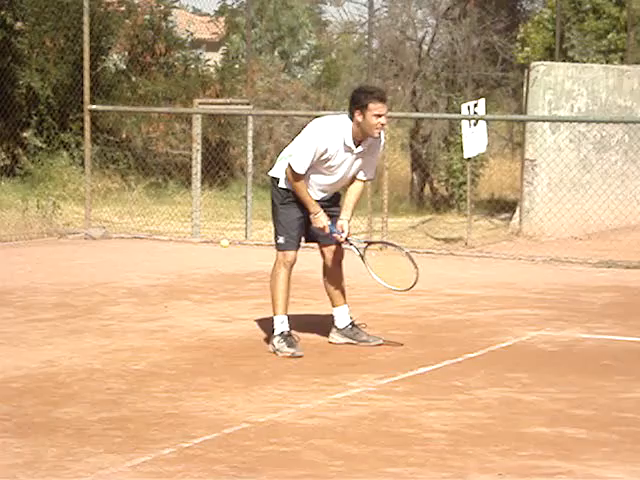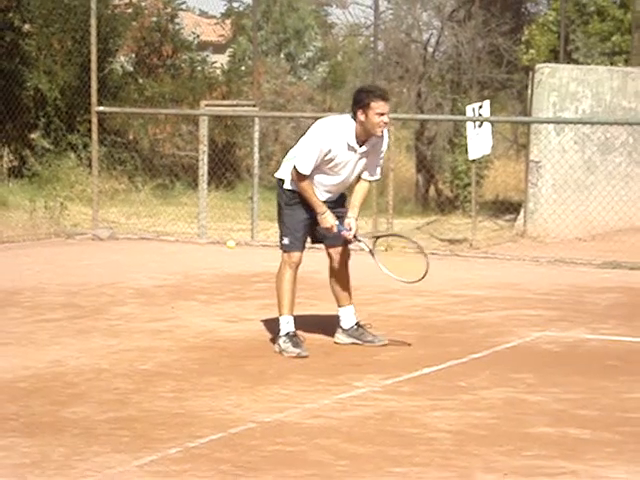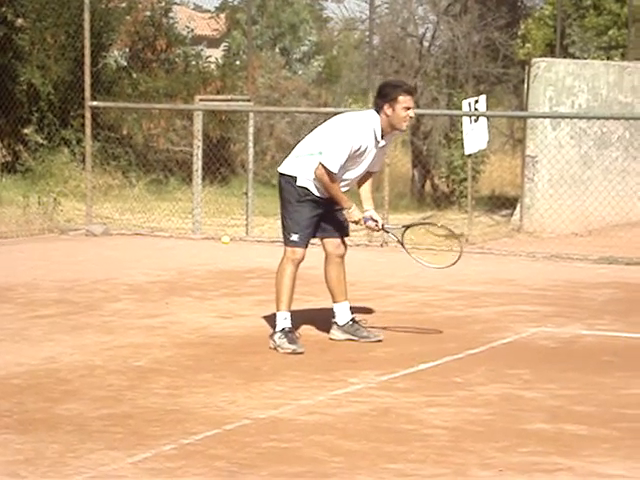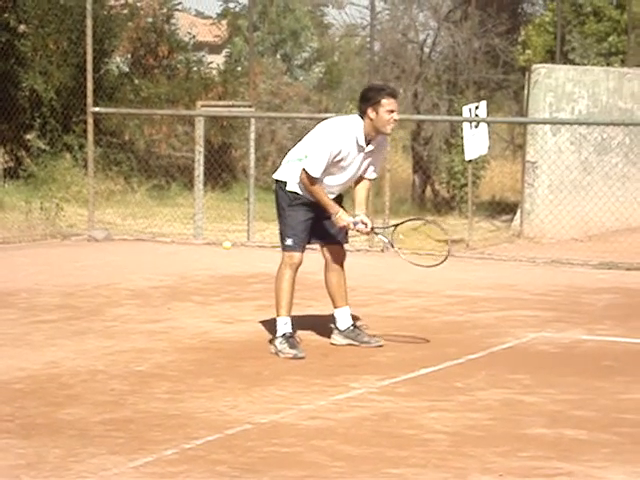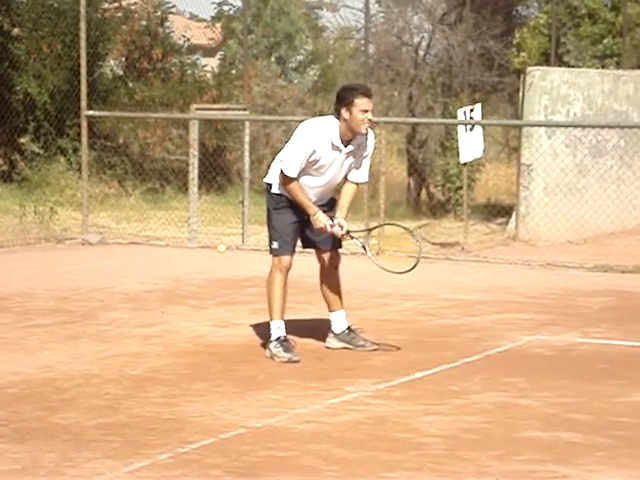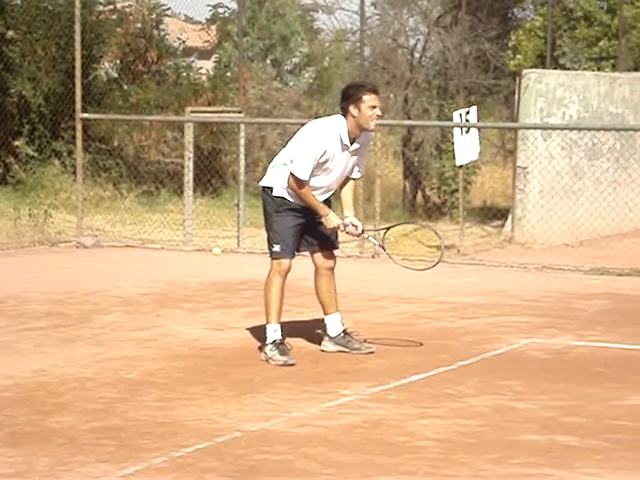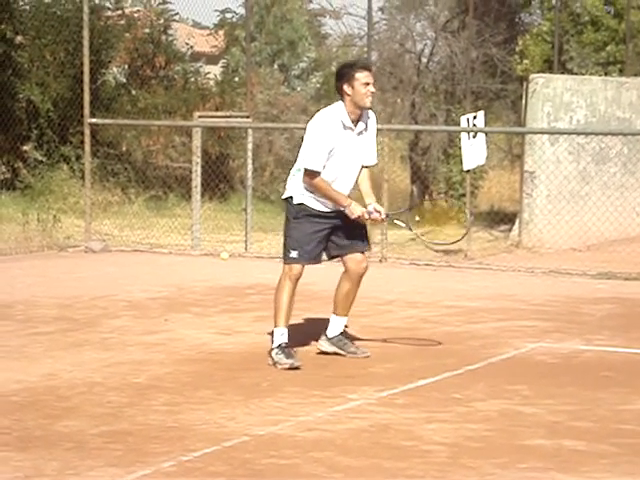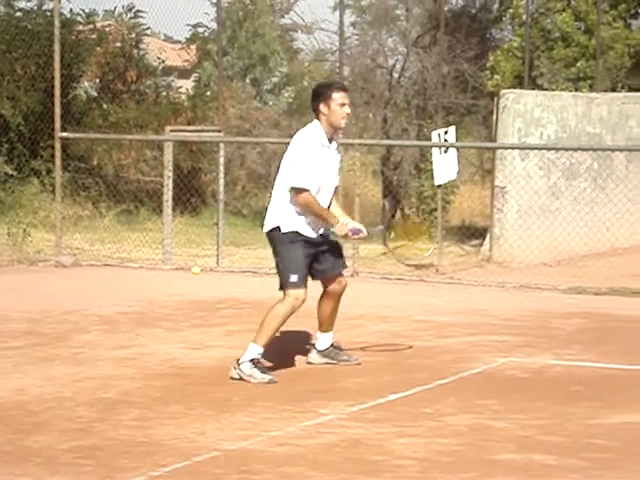
dt=0.5s
person 1, frame 1
left shoulder: (377, 139)
right shoulder: (324, 132)
left elbow: (359, 178)
right elbow: (294, 176)
left wrist: (345, 217)
right wrist: (315, 212)
left hip: (327, 193)
right hip: (290, 187)
left knee: (334, 254)
right knee: (287, 256)
left ankle: (342, 325)
right ankle: (280, 332)
person 1, frame 2
left shoulder: (381, 139)
right shoulder: (327, 132)
left elbow: (365, 178)
right elbow: (299, 176)
left wrist: (352, 216)
right wrist: (321, 212)
left hip: (332, 194)
right hip: (296, 189)
left knee: (340, 255)
right knee: (292, 257)
left ankle: (348, 326)
right ankle: (286, 333)
person 1, frame 3
left shoulder: (385, 133)
right shoulder: (355, 129)
left elbow: (366, 171)
right elbow: (322, 172)
left wrist: (368, 207)
right wrist: (348, 207)
left hip: (328, 188)
right hip: (300, 181)
left knee: (337, 250)
right knee: (294, 252)
left ankle: (343, 321)
right ankle: (282, 329)
person 1, frame 4
left shoulder: (381, 140)
right shoulder: (336, 133)
left elbow: (364, 176)
right elbow: (307, 178)
left wrist: (360, 212)
right wrist: (336, 212)
left hip: (328, 193)
right hip: (295, 188)
left knee: (336, 256)
right knee: (292, 257)
left ankle: (344, 327)
right ankle: (283, 334)
person 1, frame 5
left shoulder: (366, 140)
right shoulder: (312, 133)
left elbow: (352, 180)
right elbow: (286, 179)
left wrist: (340, 216)
right wrist: (314, 213)
left hip: (321, 197)
right hip: (284, 193)
left knee: (331, 260)
right knee: (282, 261)
left ankle: (339, 330)
right ankle: (277, 338)
person 1, frame 6
left shoulder: (364, 137)
right shoulder: (320, 134)
left elbow: (349, 177)
right elbow: (296, 183)
left wrist: (348, 214)
right wrist: (326, 214)
left hip: (317, 198)
right hip: (282, 194)
left knee: (326, 262)
right knee: (281, 264)
left ankle: (334, 333)
right ankle: (272, 341)
person 1, frame 7
left shoulder: (369, 121)
right shoulder: (323, 123)
left elbow: (364, 166)
right elbow: (311, 176)
left wrist: (369, 201)
right wrist: (348, 203)
left hip: (341, 209)
right hip: (306, 204)
left knee: (358, 263)
right knee: (293, 270)
left ankle: (333, 335)
right ankle: (280, 345)
person 1, frame 8
left shoulder: (332, 142)
right shoulder: (306, 142)
right elbow: (300, 195)
left wrist: (345, 221)
right wrist: (334, 223)
left hip: (314, 230)
right hip: (287, 228)
left knee: (337, 285)
right knee: (295, 296)
left ankle: (323, 348)
right ankle: (247, 361)
